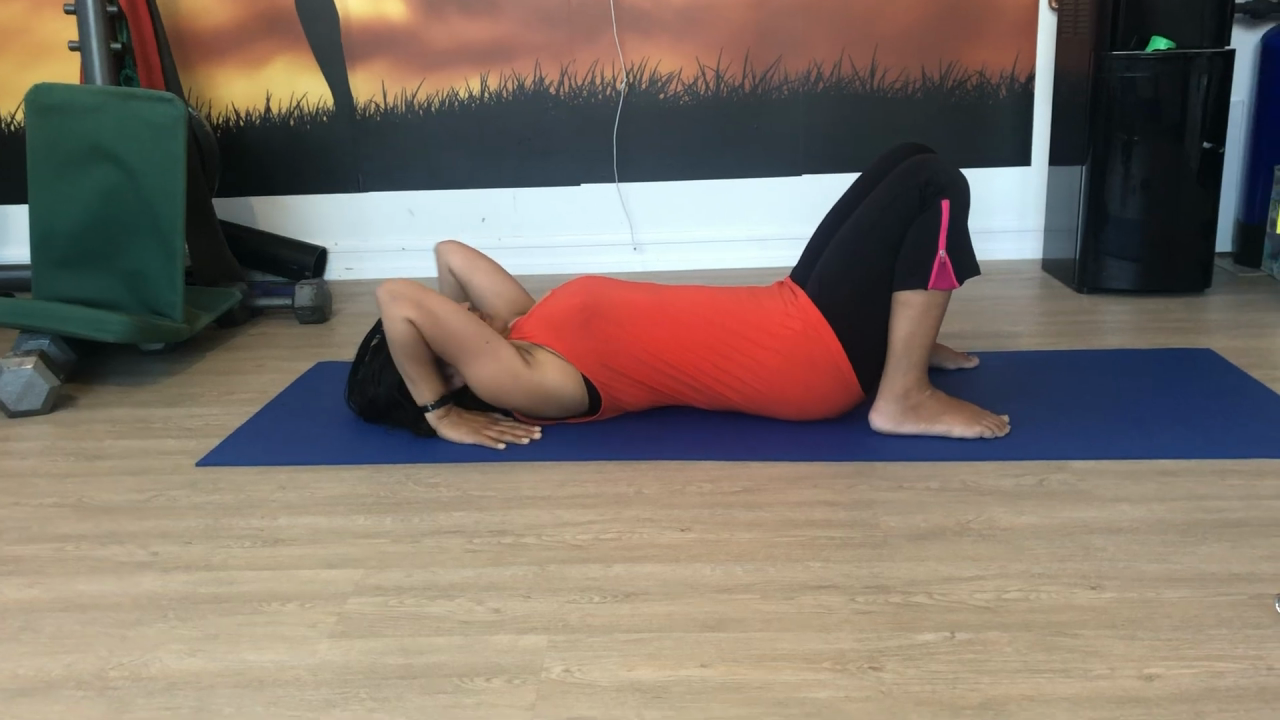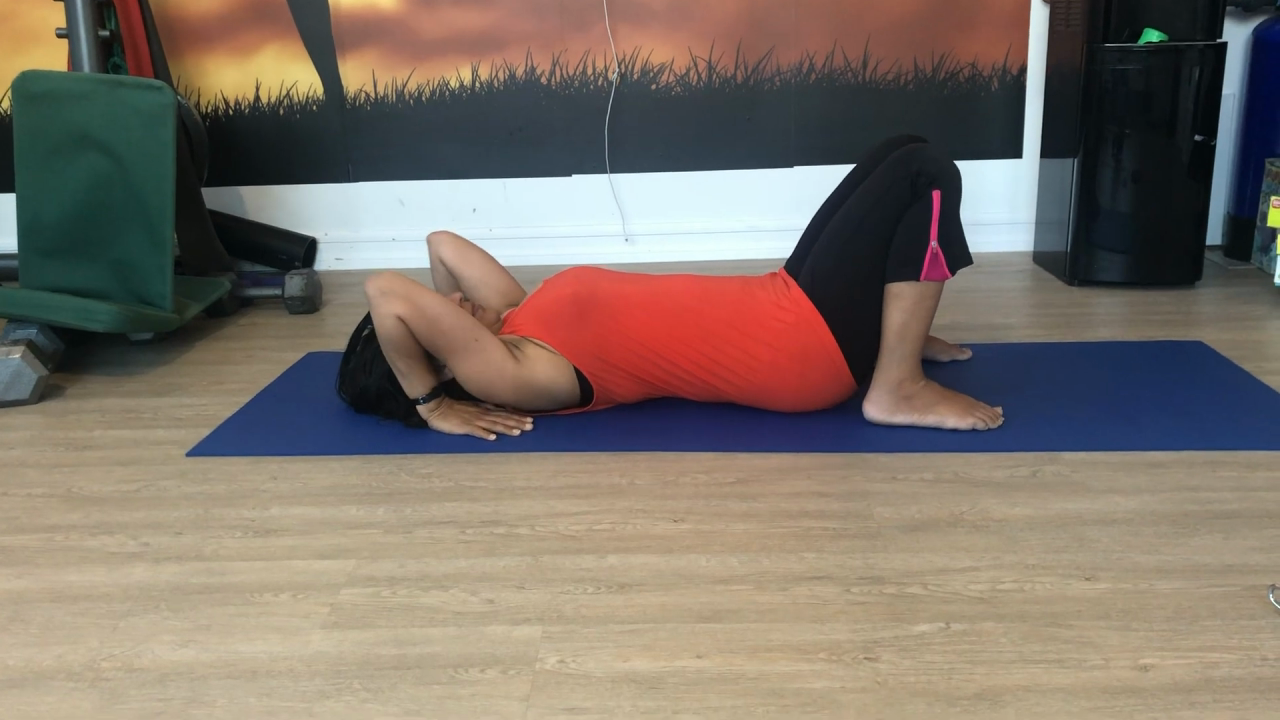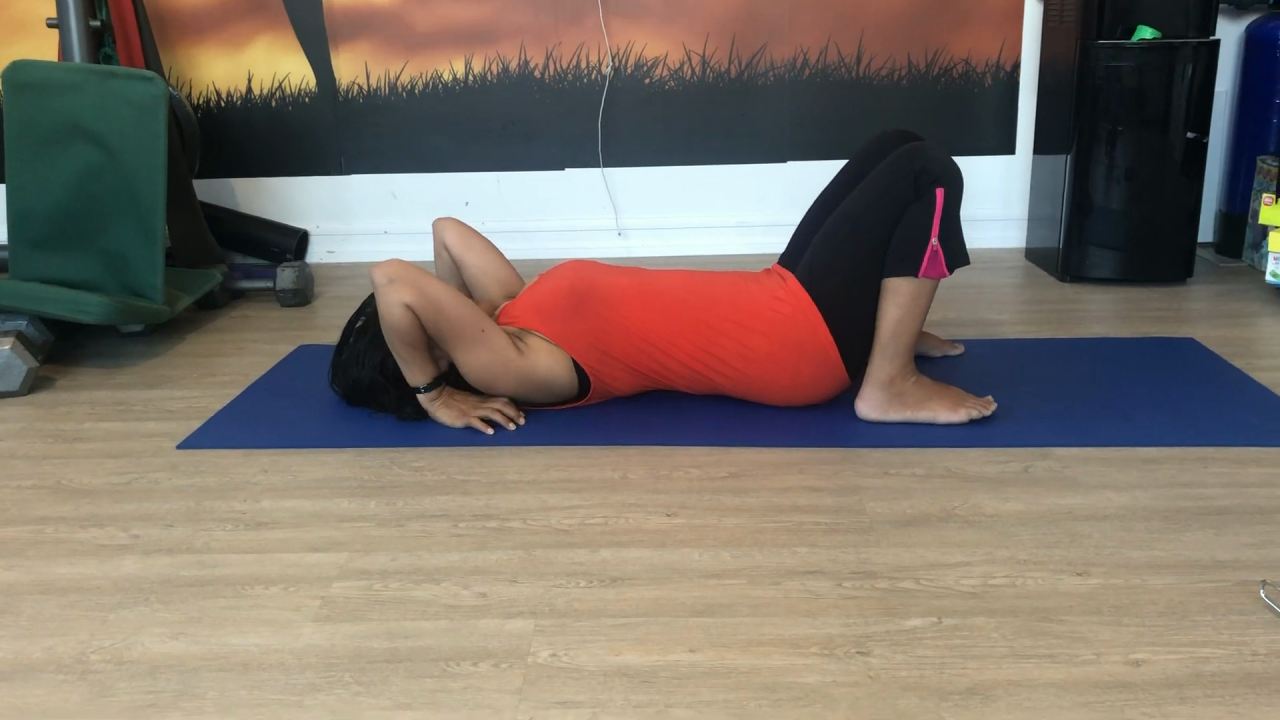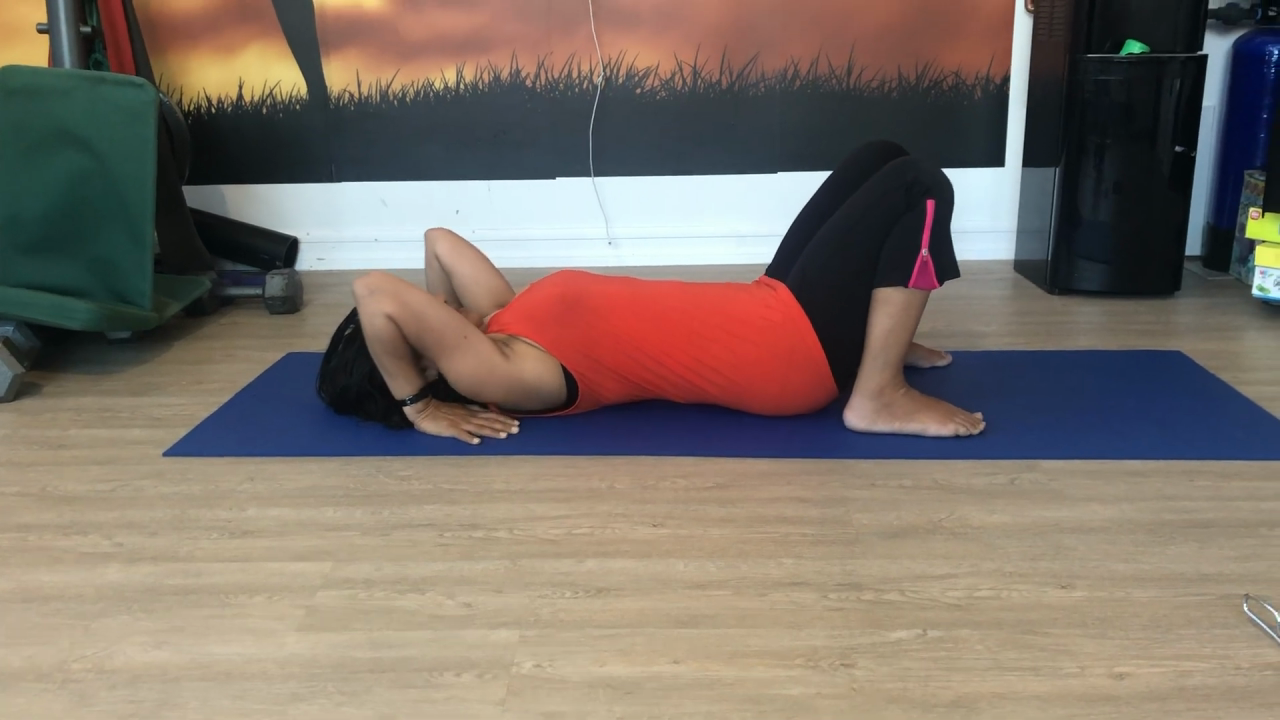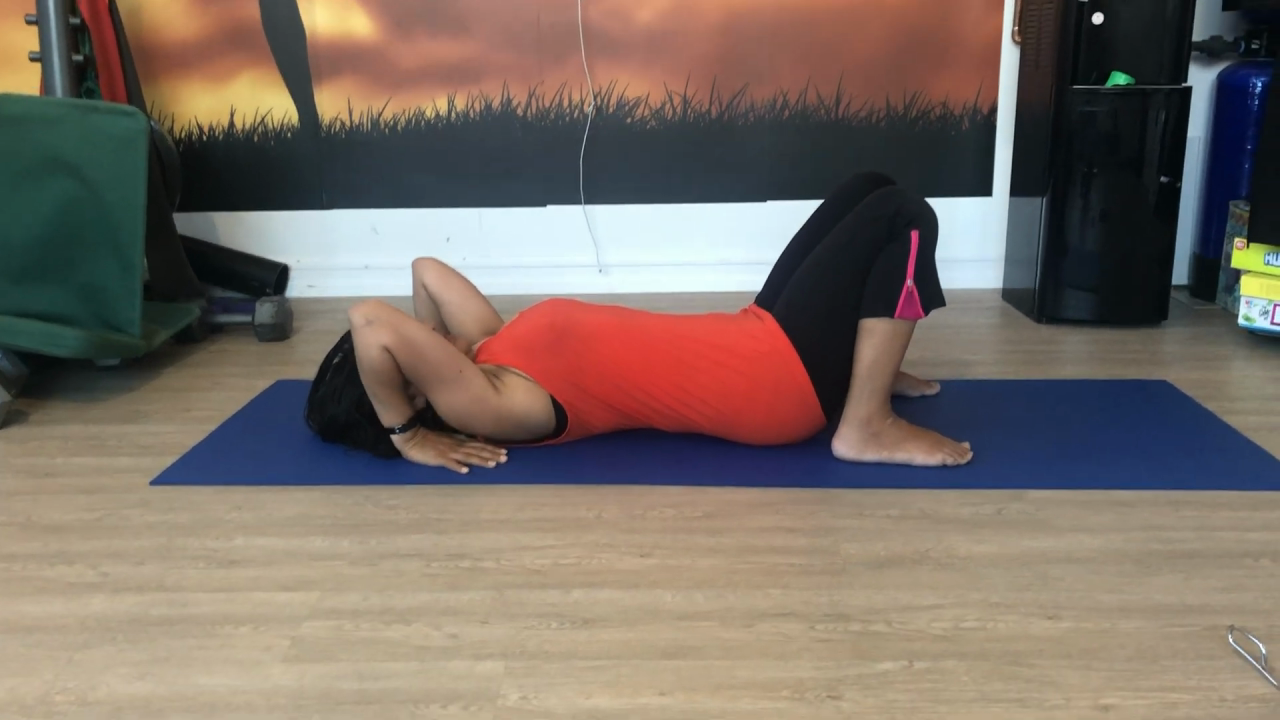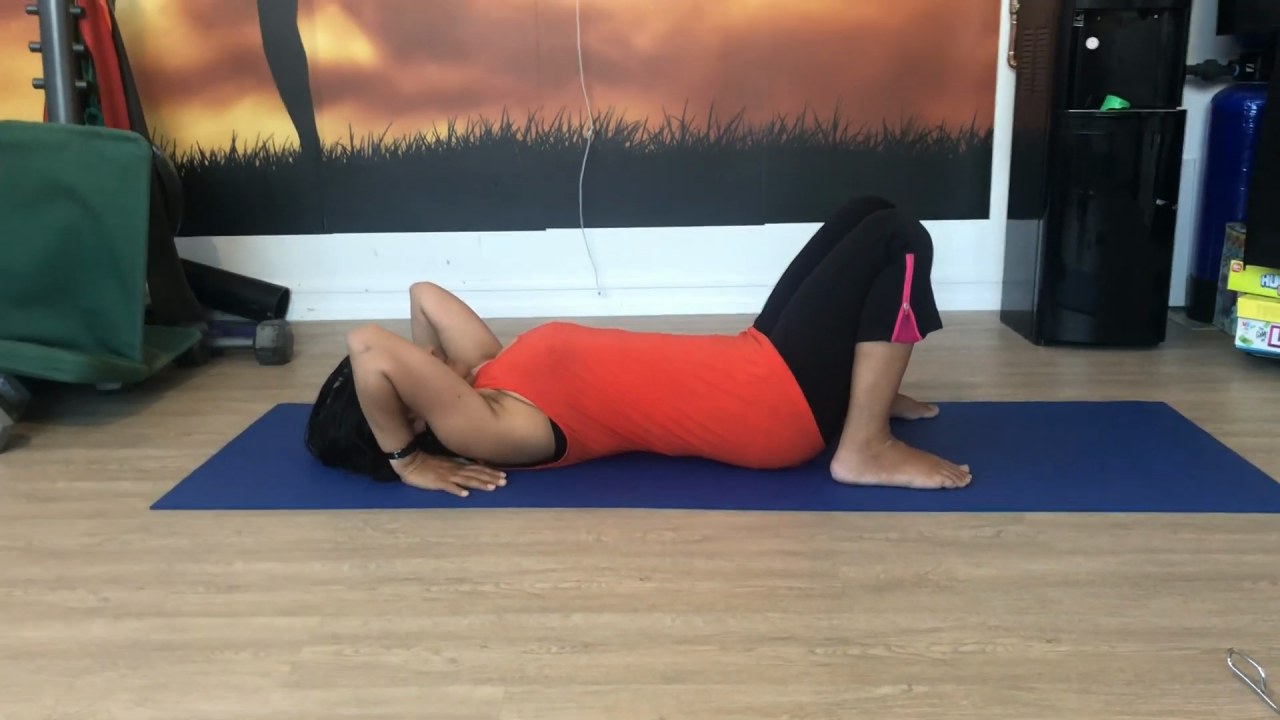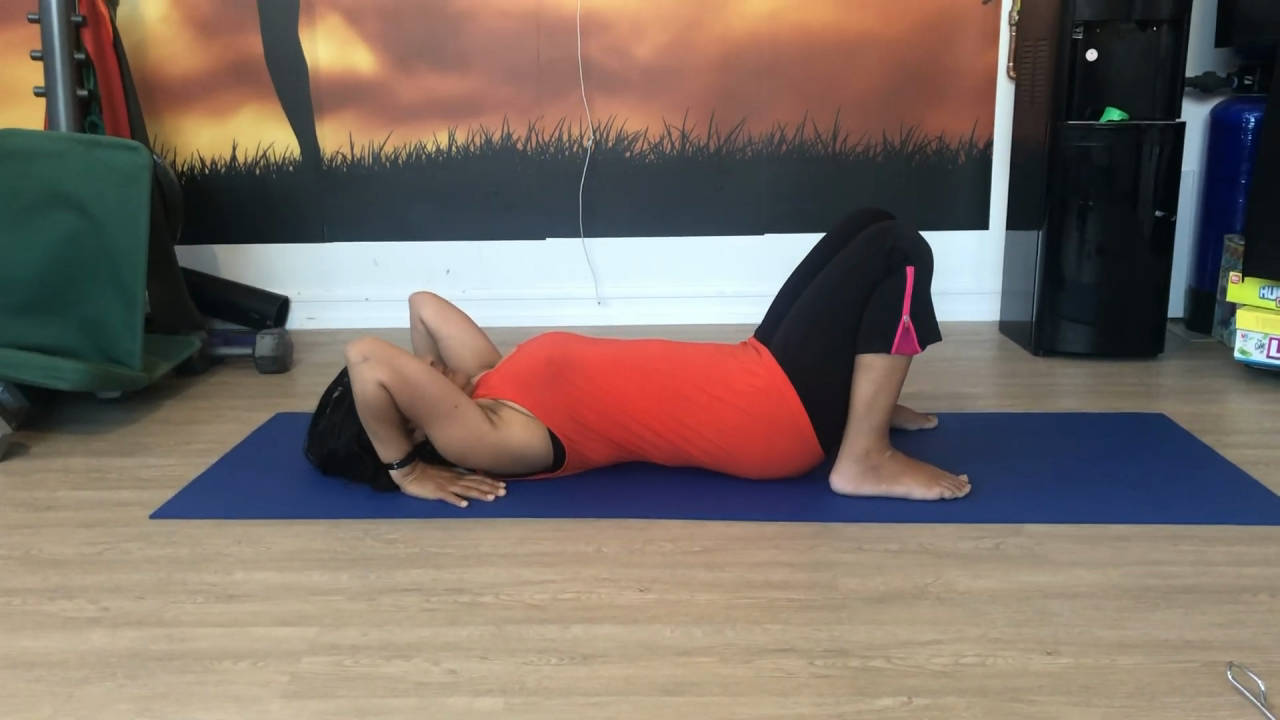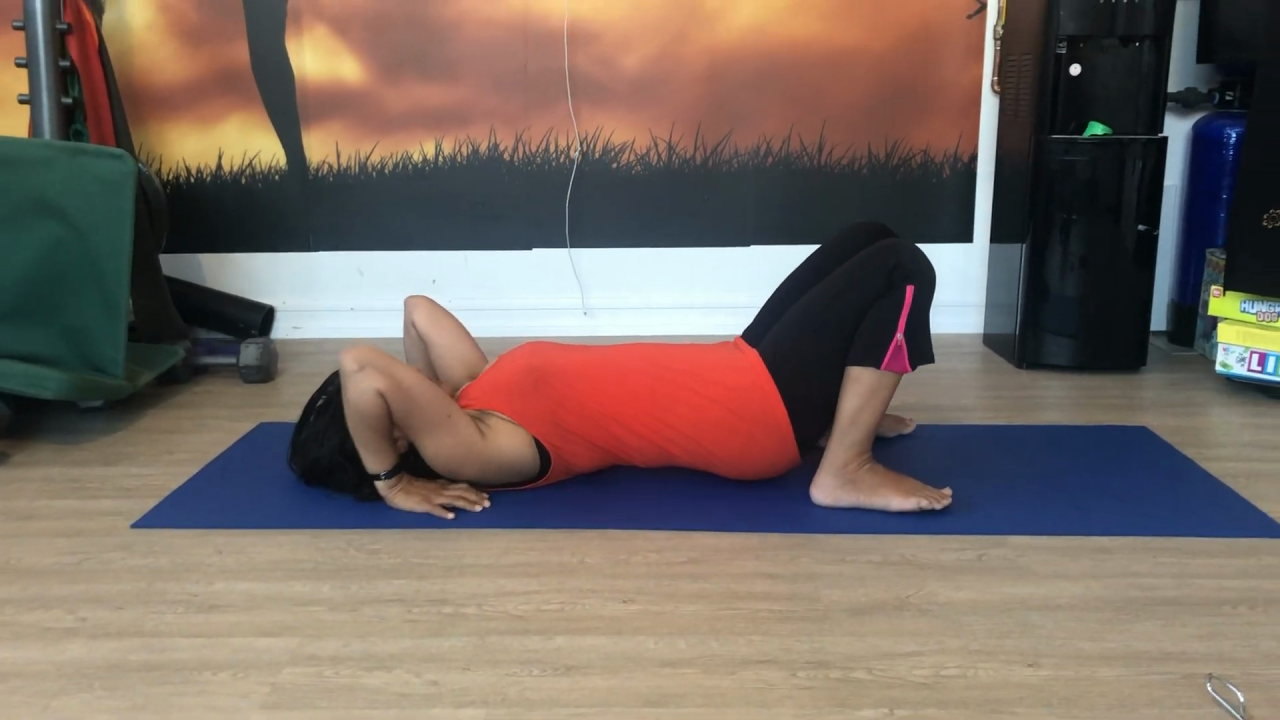
dt=0.4s
person 1, frame 1
left shoulder: (519, 333)
right shoulder: (518, 383)
left elbow: (451, 252)
right wrist: (442, 415)
left hip: (792, 314)
right hip: (813, 362)
left knee: (909, 162)
right knee: (934, 185)
left ankle: (906, 339)
right ankle: (904, 398)
person 1, frame 2
left shoulder: (512, 322)
right shoulder: (512, 375)
left elbow: (443, 242)
right wrist: (435, 405)
left hip: (785, 305)
right hip: (806, 353)
left knee: (903, 152)
right knee: (926, 172)
left ankle: (897, 331)
right ankle: (898, 388)
person 1, frame 3
left shoulder: (508, 315)
right shoulder: (513, 369)
left elbow: (448, 229)
right wrist: (435, 396)
left hip: (780, 300)
right hip: (800, 346)
left knee: (898, 148)
right knee: (929, 172)
left ankle: (890, 325)
right ankle: (891, 386)
person 1, frame 4
left shoulder: (498, 324)
right shoulder: (494, 374)
left elbow: (439, 238)
right wrist: (421, 407)
left hip: (770, 313)
right hip: (789, 357)
left knee: (883, 160)
right knee: (921, 186)
left ankle: (880, 336)
right ankle: (880, 397)
person 1, frame 5
left shoulder: (486, 353)
right shoulder: (490, 406)
left elbow: (427, 269)
right elbow: (369, 320)
right wrist: (408, 436)
left hip: (756, 342)
right hip: (776, 387)
left knee: (871, 191)
right knee: (903, 216)
left ankle: (868, 367)
right ankle: (867, 427)
person 1, frame 6
left shoulder: (485, 375)
right shoulder: (485, 428)
left elbow: (424, 293)
right wrist: (408, 461)
left hip: (755, 365)
right hip: (773, 409)
left knee: (868, 214)
right knee: (897, 239)
left ankle: (866, 390)
right ankle: (866, 449)
person 1, frame 7
left shoulder: (485, 386)
right shoulder: (485, 440)
left elbow: (424, 303)
right wrist: (408, 471)
left hip: (755, 373)
right hip: (774, 420)
left knee: (870, 227)
right knee: (899, 251)
left ankle: (866, 402)
right ankle: (864, 461)
person 1, frame 8
left shoulder: (469, 393)
right shoulder: (467, 453)
left elbow: (418, 308)
right wrist: (392, 484)
left hip: (739, 372)
right hip: (756, 416)
left knee: (871, 239)
right knee: (901, 267)
left ankle: (845, 410)
right ankle: (846, 471)
